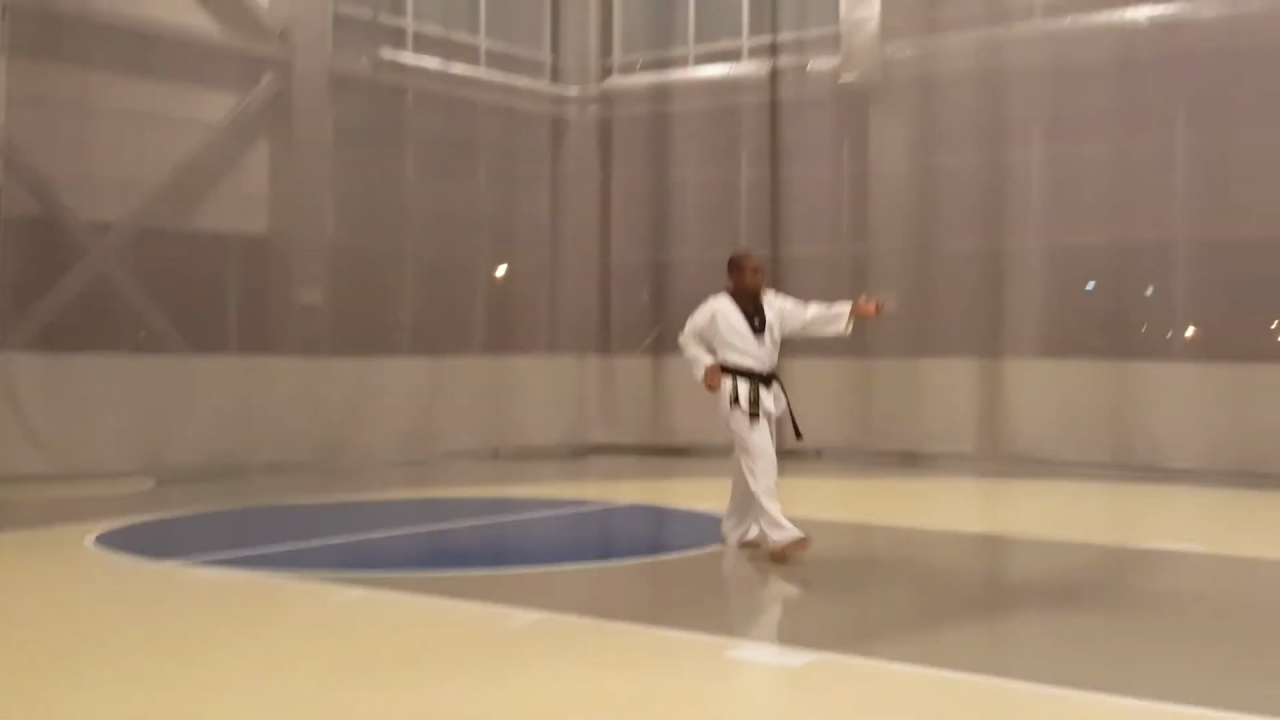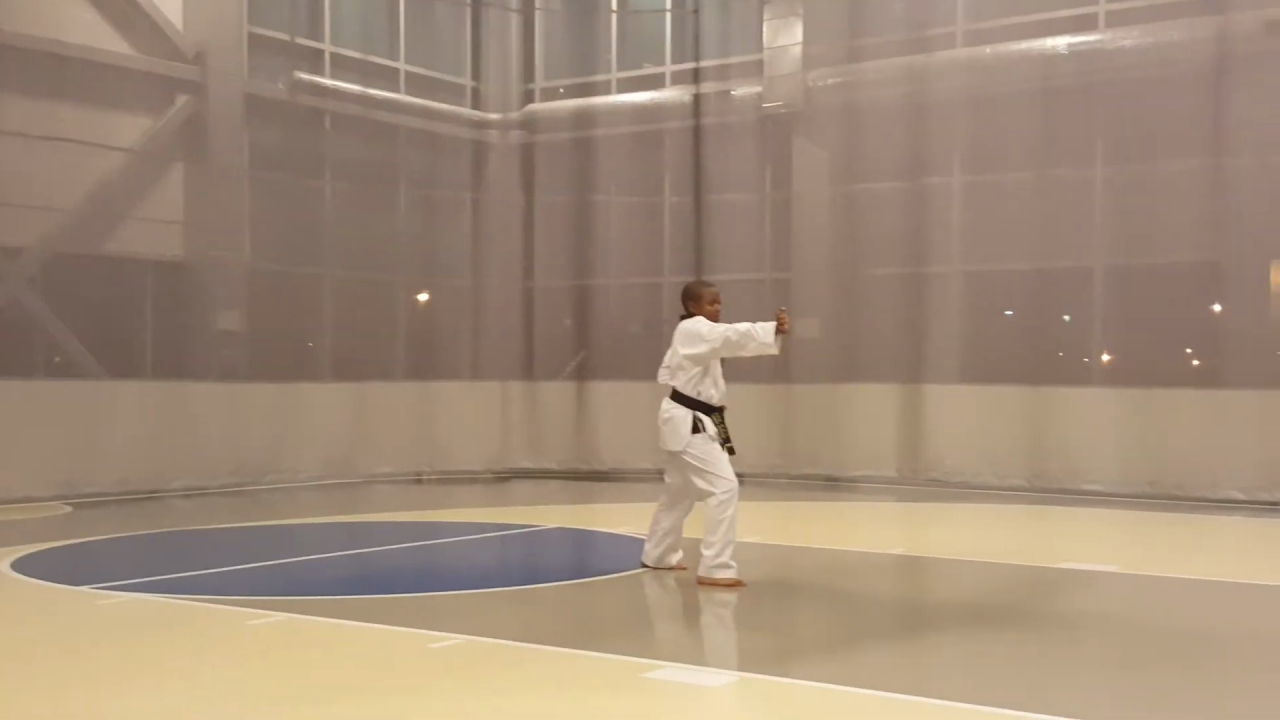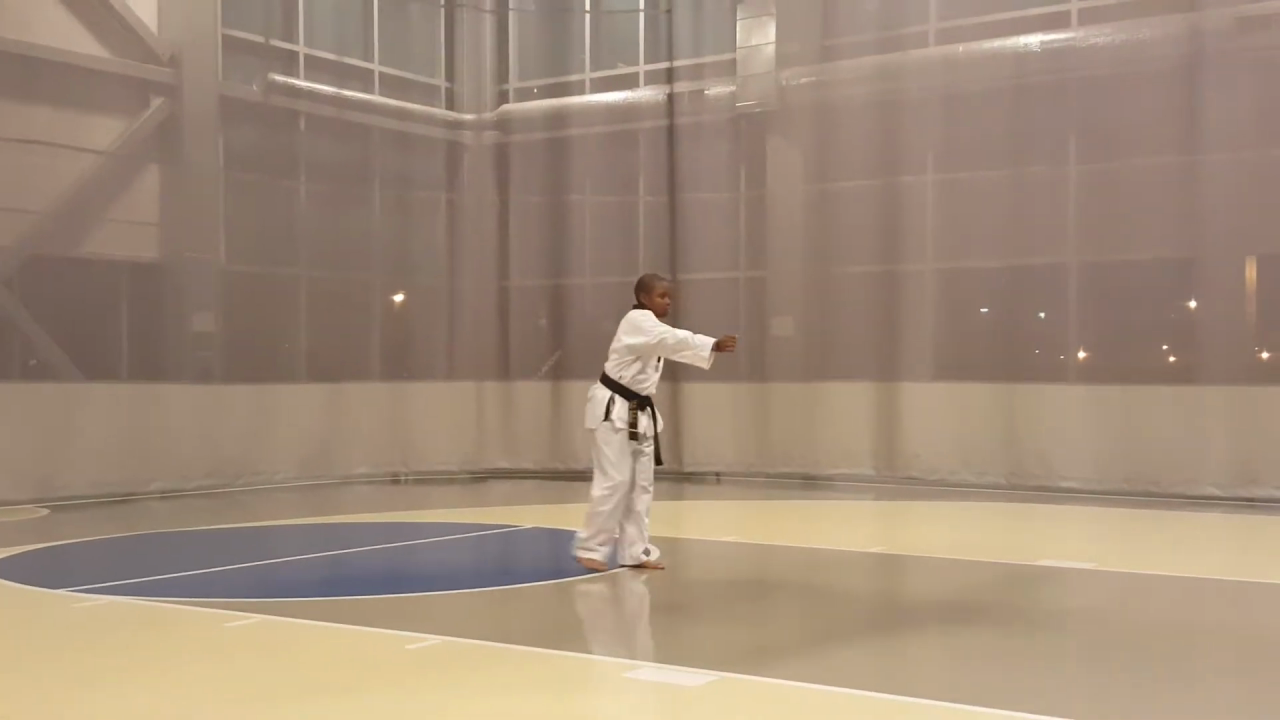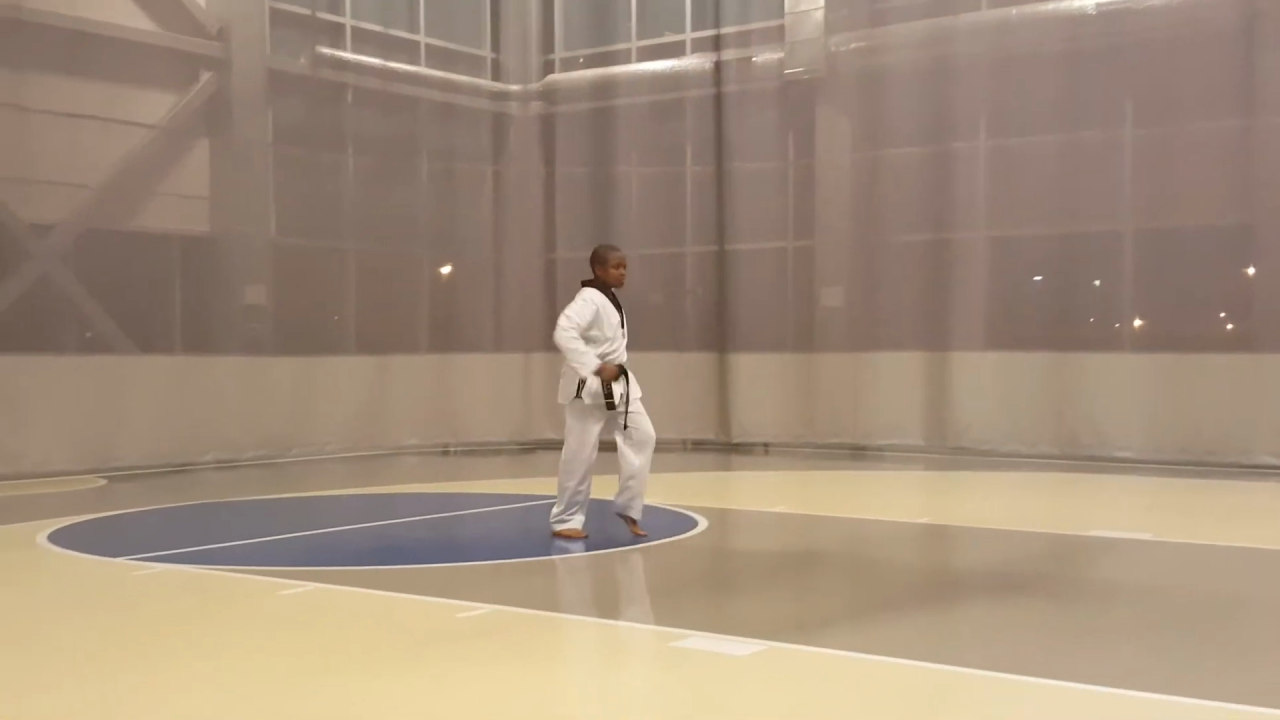
dt=0.7s
person 1, frame 1
left shoulder: (772, 304)
right shoulder: (716, 308)
left elbow: (811, 317)
right elbow: (689, 339)
left wrist: (853, 309)
right wrist: (707, 366)
left hip: (766, 390)
right hip: (740, 393)
left knee: (751, 464)
right knee: (760, 461)
left ankle: (739, 530)
right ankle: (779, 536)
person 1, frame 2
left shoulder: (689, 336)
right shoulder: (694, 330)
left elbow: (666, 374)
right elbow: (733, 336)
left wrist: (701, 396)
right wrist: (774, 329)
left hip: (686, 420)
right hip: (690, 424)
left knee: (678, 493)
right knee: (724, 488)
left ankle: (658, 554)
right ankle: (715, 569)
person 1, frame 3
left shoulder: (650, 325)
right shoulder: (638, 321)
right elbow: (672, 340)
right wrist: (715, 344)
left hip: (638, 411)
right hip: (614, 409)
left knee: (641, 483)
right knee: (613, 480)
left ankle: (635, 551)
right ankle: (590, 549)
person 1, frame 4
left shoulder: (609, 294)
right shoulder: (588, 299)
right elbow: (564, 334)
left wrist: (620, 302)
right wrist: (596, 367)
left hip: (617, 383)
right hip: (586, 384)
left knee: (642, 436)
right knee: (579, 454)
left ankle: (627, 506)
right ankle: (565, 520)
